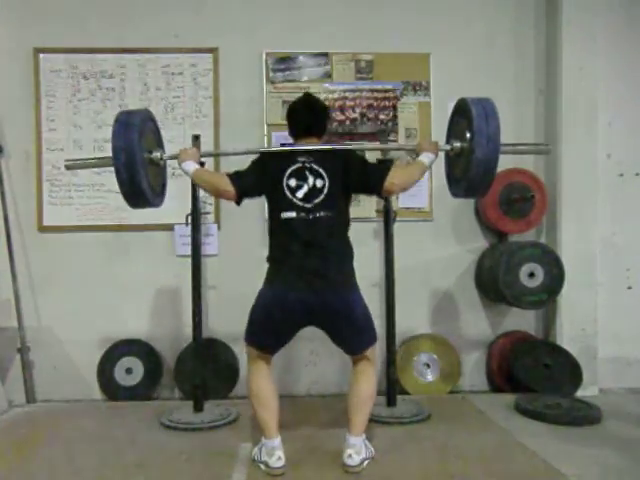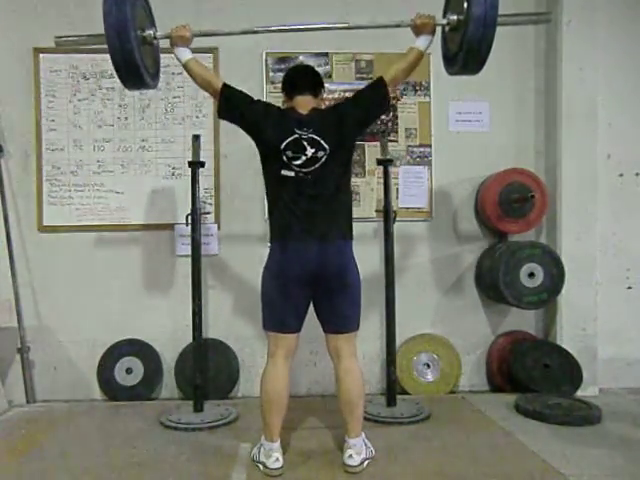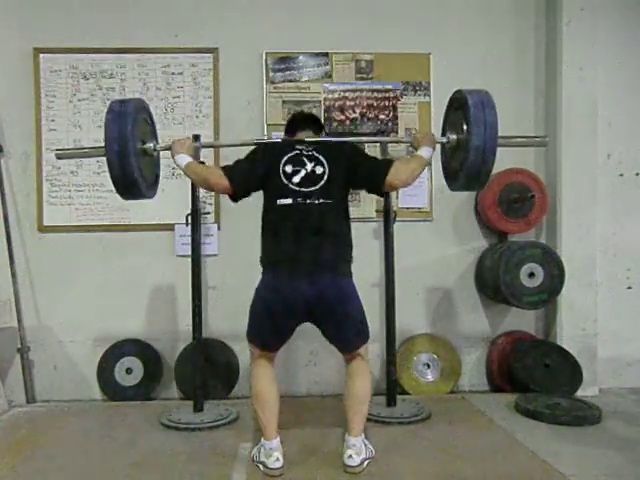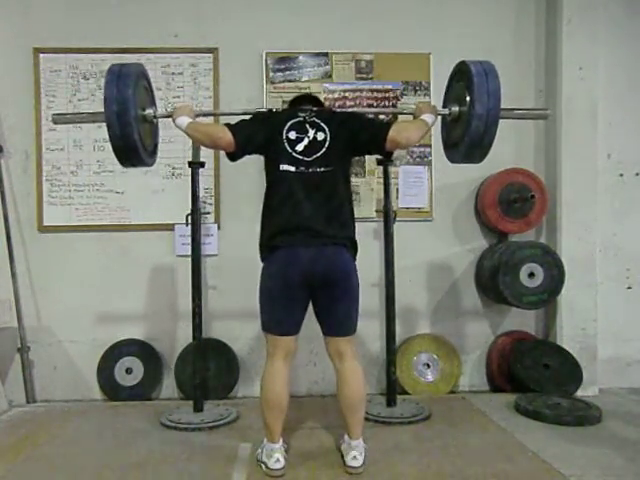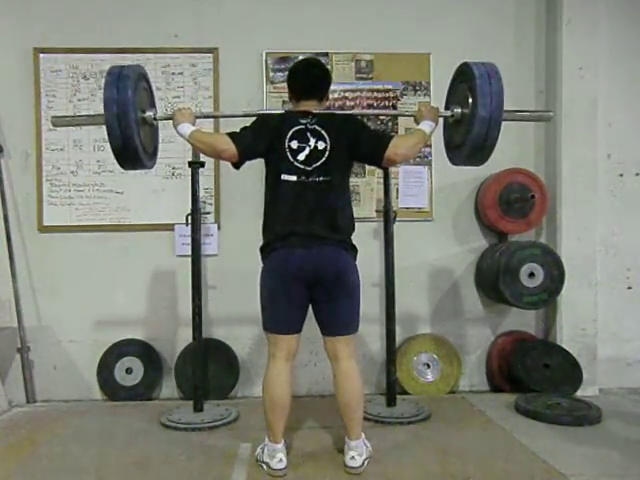
dt=1s
person 1, frame 1
left shoulder: (271, 164)
right shoulder: (344, 162)
left elbow: (227, 188)
right elbow: (393, 184)
left wrist: (190, 165)
right wrist: (425, 157)
left hip: (283, 289)
right hip: (337, 288)
left knee: (258, 360)
right knee: (366, 360)
left ankle: (272, 449)
right ankle: (356, 447)
person 1, frame 2
left shoulder: (267, 122)
right shoulder: (343, 120)
left elbow: (214, 85)
right elbow: (392, 78)
left wrist: (182, 50)
right wrist: (423, 39)
left hip: (287, 257)
right hip: (336, 255)
left knee: (279, 355)
right knee: (345, 355)
person 1, frame 3
left shoulder: (268, 153)
right shoulder: (343, 153)
left elbow: (219, 182)
right elbow: (397, 178)
left wrist: (183, 158)
right wrist: (424, 151)
left hip: (279, 283)
right hip: (334, 282)
left knee: (261, 359)
right knee: (358, 358)
left ankle: (271, 450)
right ankle: (356, 446)
person 1, frame 4
left shoulder: (270, 123)
right shoulder: (345, 123)
left elbow: (221, 138)
right elbow: (403, 137)
left wrist: (184, 120)
right wrist: (426, 117)
left hip: (283, 257)
right hip: (336, 256)
left knee: (279, 356)
right knee: (345, 354)
right ankle: (355, 448)
person 1, frame 5
left shoulder: (270, 127)
right shoulder: (347, 128)
left elbow: (224, 149)
right elbow: (398, 152)
left wrist: (185, 126)
right wrist: (426, 124)
left hip: (283, 258)
right hip: (336, 257)
left knee: (280, 356)
right knee: (343, 355)
